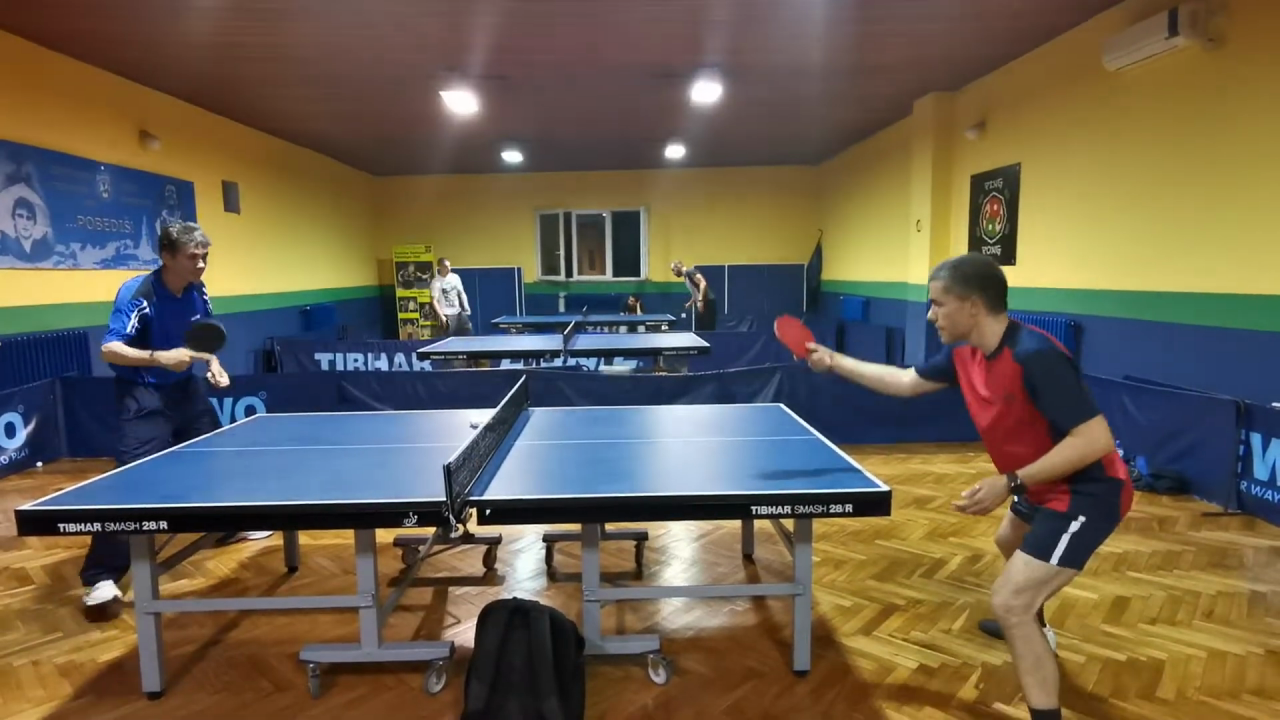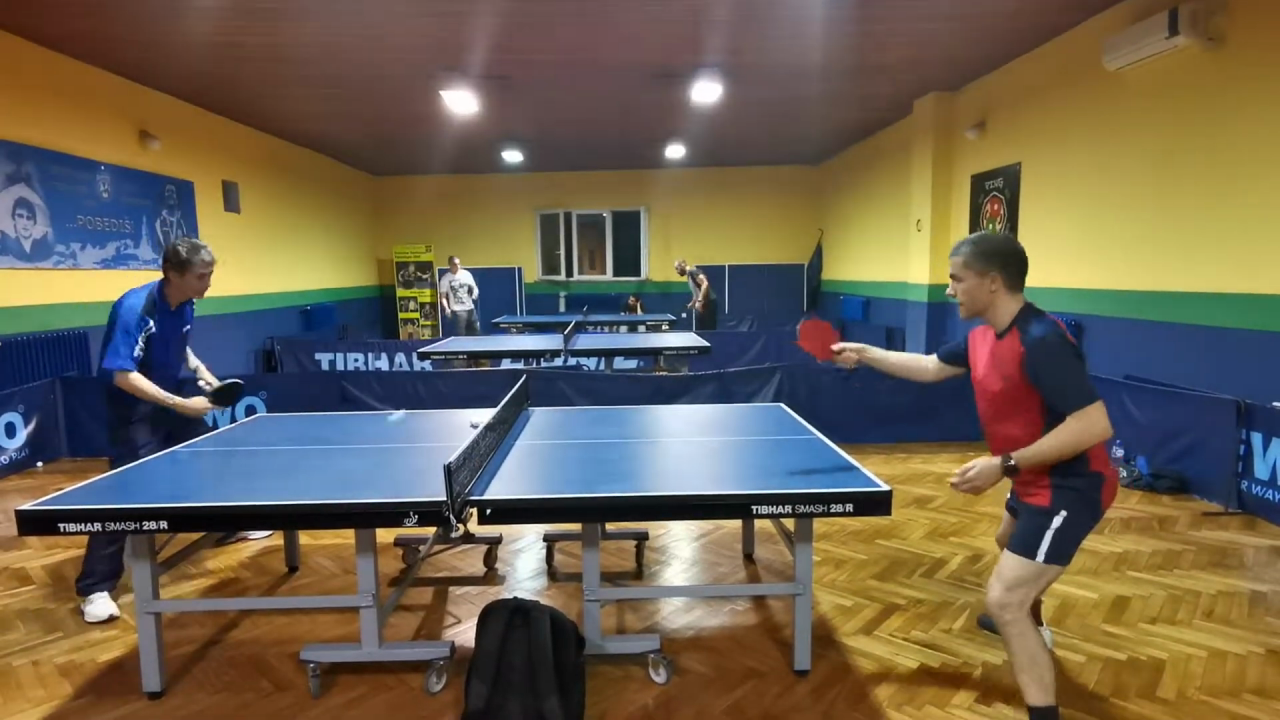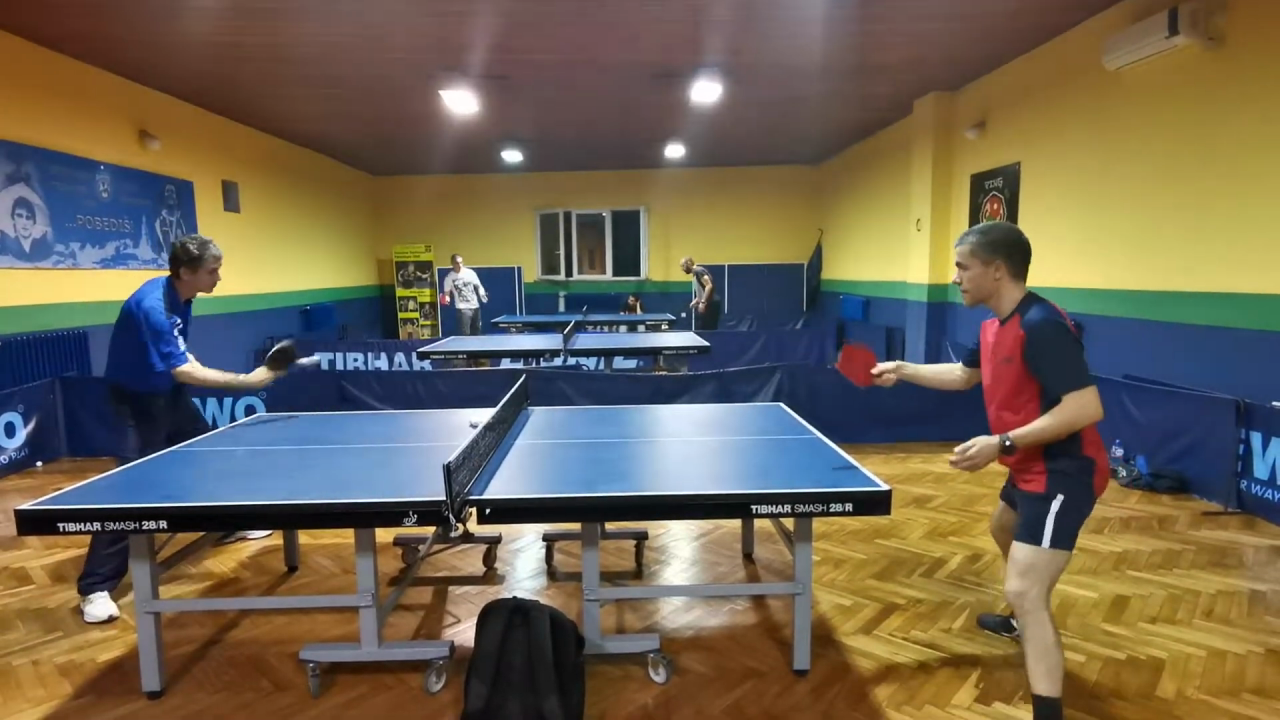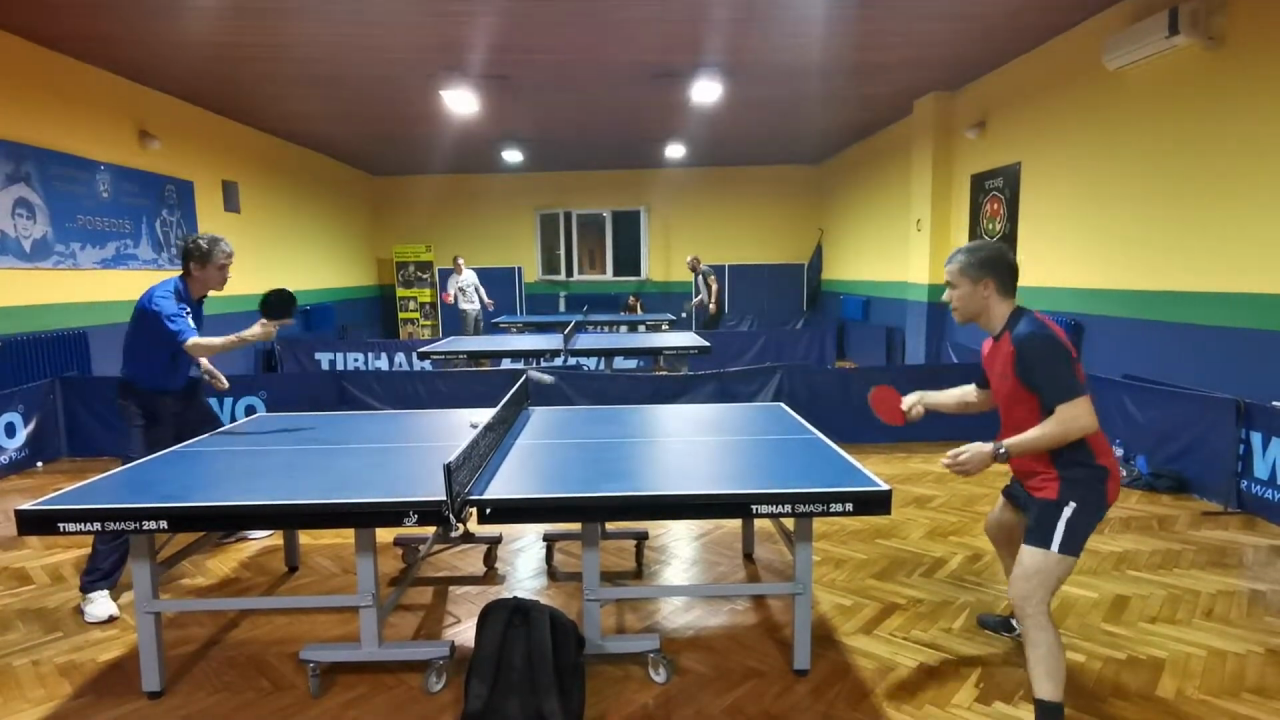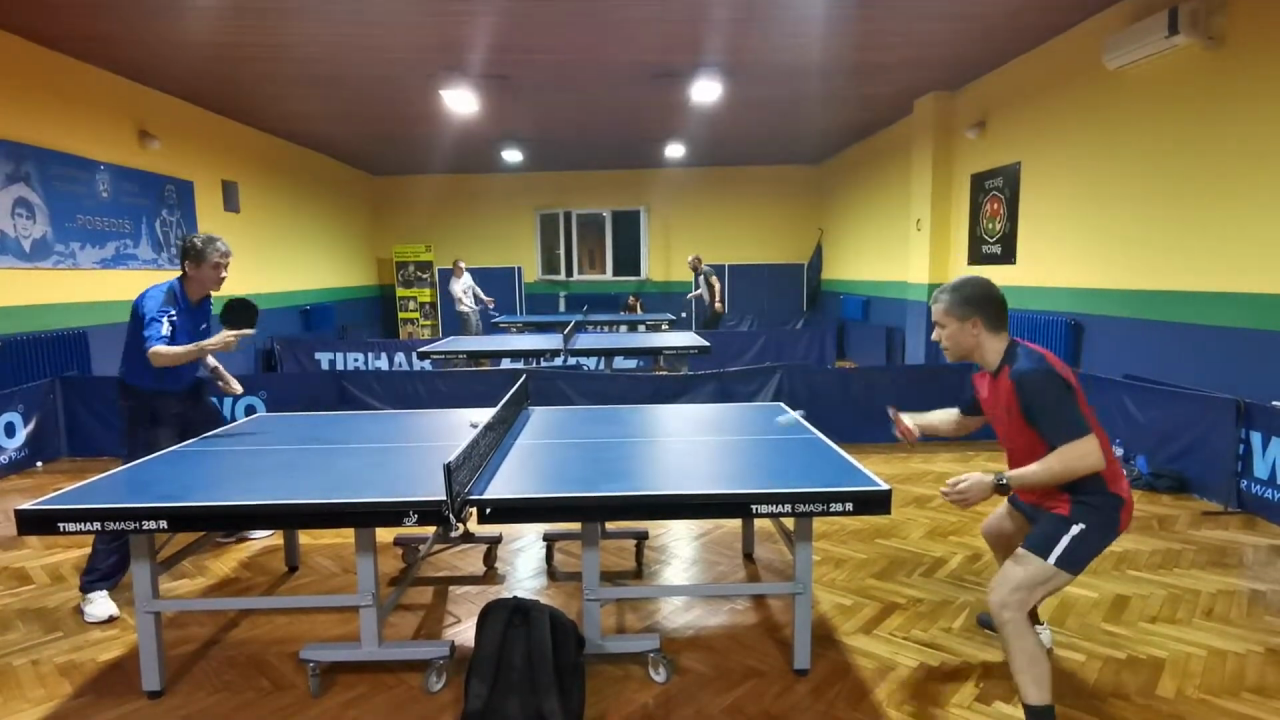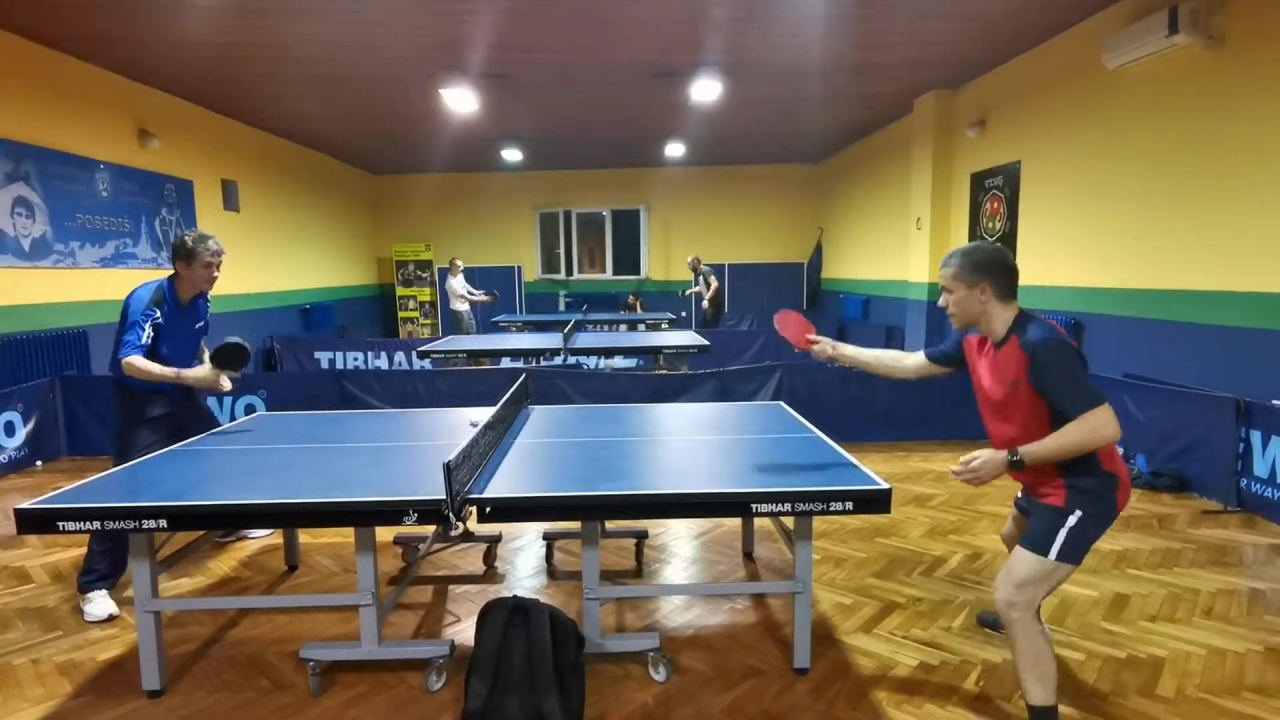
dt=0.2s
person 1, frame 1
left shoulder: (1035, 356)
right shoulder: (965, 354)
left elbow: (1097, 439)
right elbow: (907, 381)
left wrist: (1010, 484)
right wrist: (836, 362)
left hip: (1087, 495)
right hip: (1048, 487)
left knee: (1009, 601)
right knee: (1010, 543)
right ankle: (1035, 632)
person 1, frame 2
left shoulder: (1042, 341)
right shoulder: (981, 335)
left elbow: (1095, 426)
right elbow: (932, 368)
left wrist: (1004, 465)
right wrist: (863, 354)
left hip: (1069, 488)
right hip: (1037, 480)
left knee: (1003, 600)
right knee: (1008, 542)
right ankle: (1029, 628)
person 1, frame 3
left shoulder: (1041, 324)
right shoulder: (994, 326)
left elbow: (1087, 407)
right elbow: (964, 375)
left wrist: (1001, 443)
right wrist: (903, 369)
left hip: (1063, 474)
right hip: (1031, 468)
left knee: (1023, 590)
right knee: (1005, 533)
right ankle: (1022, 622)
person 1, frame 4
left shoulder: (1032, 339)
right shoulder: (996, 342)
left elbow: (1081, 420)
right elbow: (981, 396)
left wrist: (996, 452)
right wrist: (925, 399)
left hip: (1075, 483)
right hip: (1040, 474)
left knee: (1027, 597)
right knee: (999, 529)
right ankle: (1023, 624)
person 1, frame 5
left shoulder: (1031, 373)
right shoulder: (988, 374)
left elbow: (1086, 456)
right elbow: (964, 419)
left wrist: (996, 483)
right wrist: (919, 421)
left hip: (1089, 505)
right hip: (1050, 495)
left knee: (1004, 601)
right knee: (996, 533)
right ankle: (1028, 628)
person 1, frame 6
left shoulder: (1041, 345)
right shoulder: (975, 342)
left elbow: (1104, 428)
right elbow: (913, 365)
left wrist: (1010, 460)
right wrist: (839, 350)
left hip: (1085, 491)
right hip: (1047, 482)
left knee: (1013, 598)
right knee: (1013, 540)
right ankle: (1026, 625)
person 2, frame 1
left shoulder: (198, 291)
right shoulder: (135, 293)
right elbow: (109, 349)
left wrist: (213, 363)
right wrist: (159, 358)
left hip: (187, 389)
right hip: (144, 396)
right ankle: (100, 576)
person 2, frame 2
left shoulder: (186, 304)
right shoulder: (135, 308)
right elbow: (123, 375)
left wrist: (201, 372)
right wrist: (180, 404)
left hip: (177, 400)
right hip: (134, 404)
right ankle: (95, 588)
person 2, frame 3
left shoulder: (180, 296)
right shoulder: (152, 306)
right elbow: (181, 370)
left wrist: (195, 365)
right wrist: (245, 380)
left hip: (169, 394)
right hip: (136, 400)
right ankle: (95, 588)
person 2, frame 4
left shoulder: (193, 296)
right shoulder: (163, 300)
right elbow: (191, 345)
left wrist: (205, 366)
right wrist: (245, 338)
left hip: (182, 392)
right hip: (145, 400)
right ankle: (96, 587)
person 2, frame 5
left shoulder: (203, 302)
right shoulder: (156, 301)
right elbow: (157, 355)
left wrist: (220, 372)
right wrist: (208, 345)
left hip: (187, 394)
right hip: (147, 401)
right ankle: (96, 586)
person 2, frame 6
left shoulder: (200, 301)
right shoulder: (145, 301)
right elbow: (130, 363)
left wrist: (212, 369)
right wrist: (187, 375)
left hip: (182, 396)
right hip: (142, 401)
right ankle: (94, 586)
